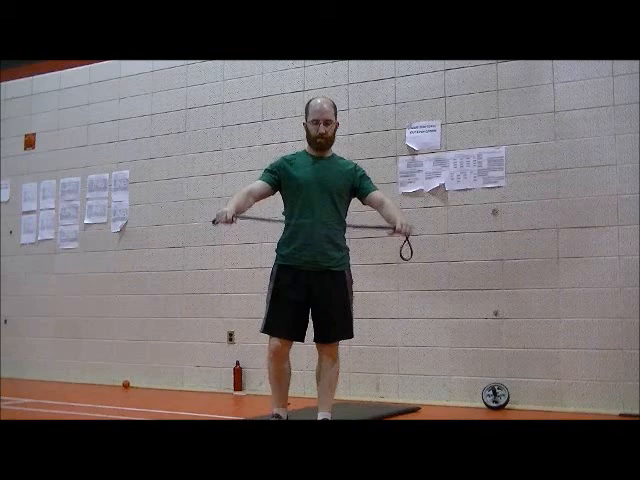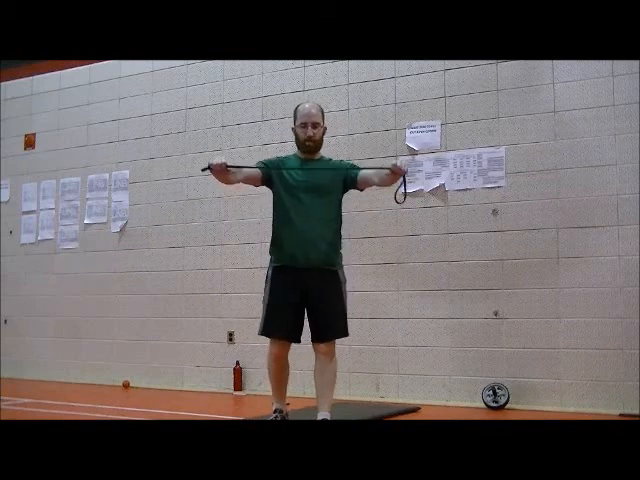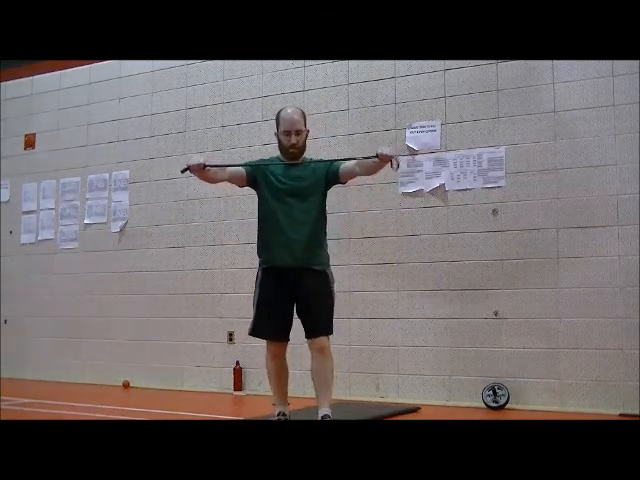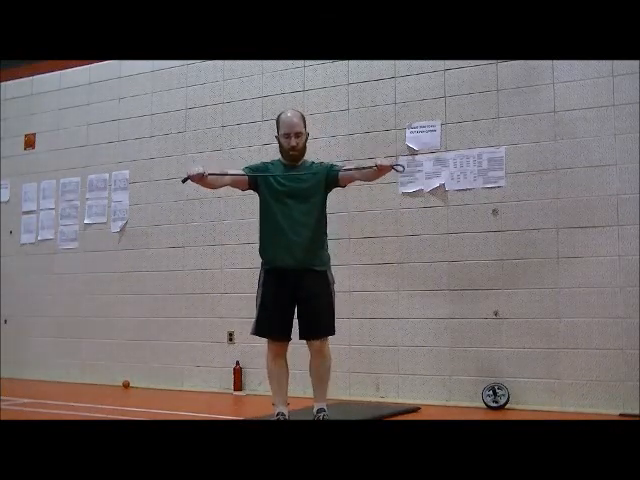
dt=0.3s
person 1, frame 1
left shoulder: (349, 170)
right shoulder: (286, 165)
left elbow: (379, 200)
right elbow: (253, 191)
left wrist: (397, 219)
right wrist: (232, 207)
left hip: (333, 270)
right hip: (290, 268)
left knee: (329, 349)
right knee: (278, 346)
left ankle: (324, 416)
right ankle: (279, 413)
person 1, frame 2
left shoulder: (339, 169)
right shoulder: (277, 167)
left elbow: (373, 177)
right elbow: (241, 173)
left wrist: (393, 173)
right wrist: (222, 170)
left hip: (326, 270)
right hip: (285, 269)
left knee: (325, 348)
right knee: (277, 347)
left ankle: (323, 415)
right ankle: (280, 408)
person 1, frame 3
left shoulder: (322, 169)
right shoulder: (261, 169)
left elbow: (355, 167)
right elbow: (225, 173)
left wrist: (379, 160)
right wrist: (202, 169)
left hip: (314, 269)
right hip: (273, 270)
left knee: (320, 344)
right knee: (275, 347)
left ankle: (325, 413)
right ankle: (281, 411)
person 1, frame 4
left shoulder: (322, 172)
right shoulder: (263, 172)
left elbow: (354, 174)
right elbow: (228, 177)
left wrist: (379, 170)
right wrist: (203, 178)
left hip: (315, 270)
right hip: (275, 271)
left knee: (319, 344)
right knee: (276, 346)
left ankle: (321, 407)
right ankle: (281, 411)
